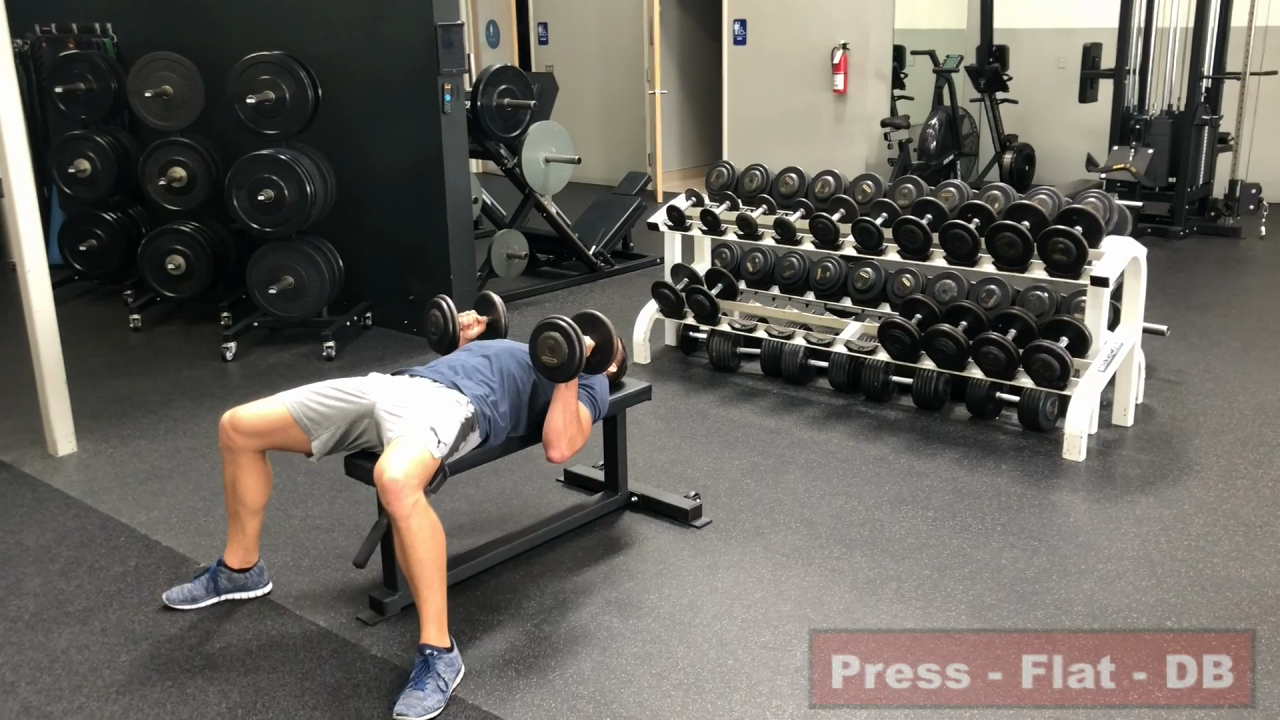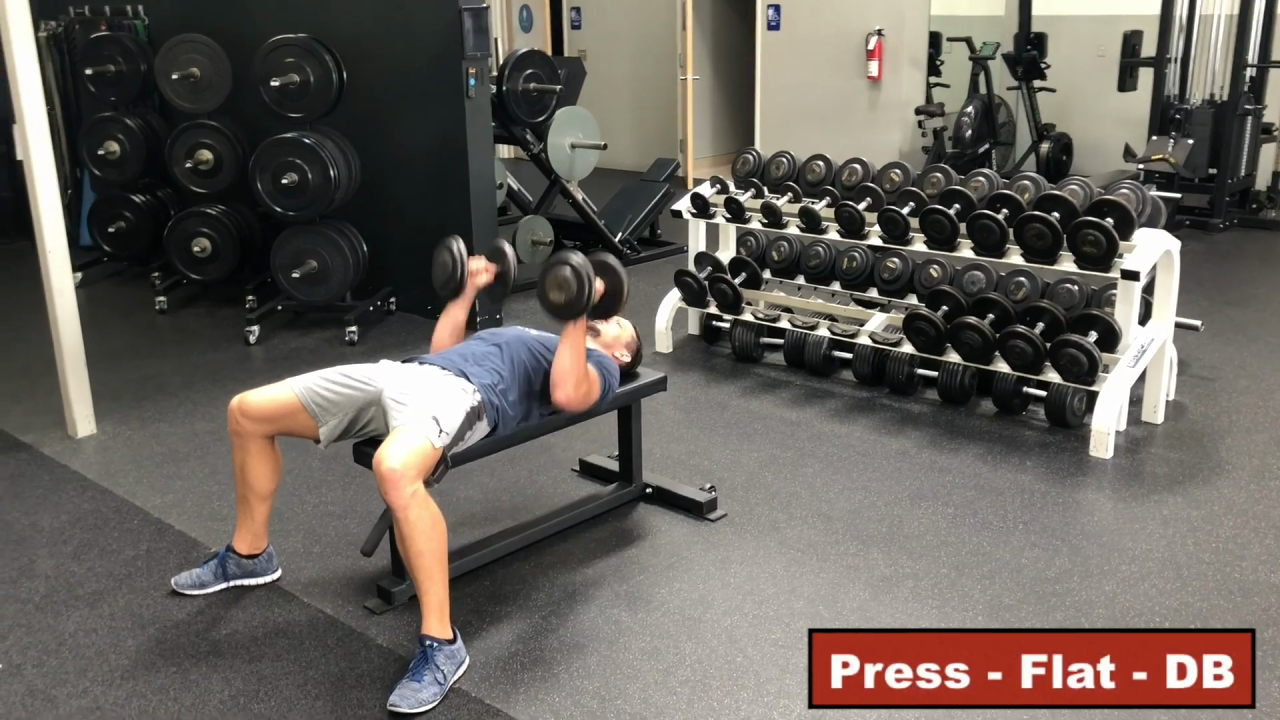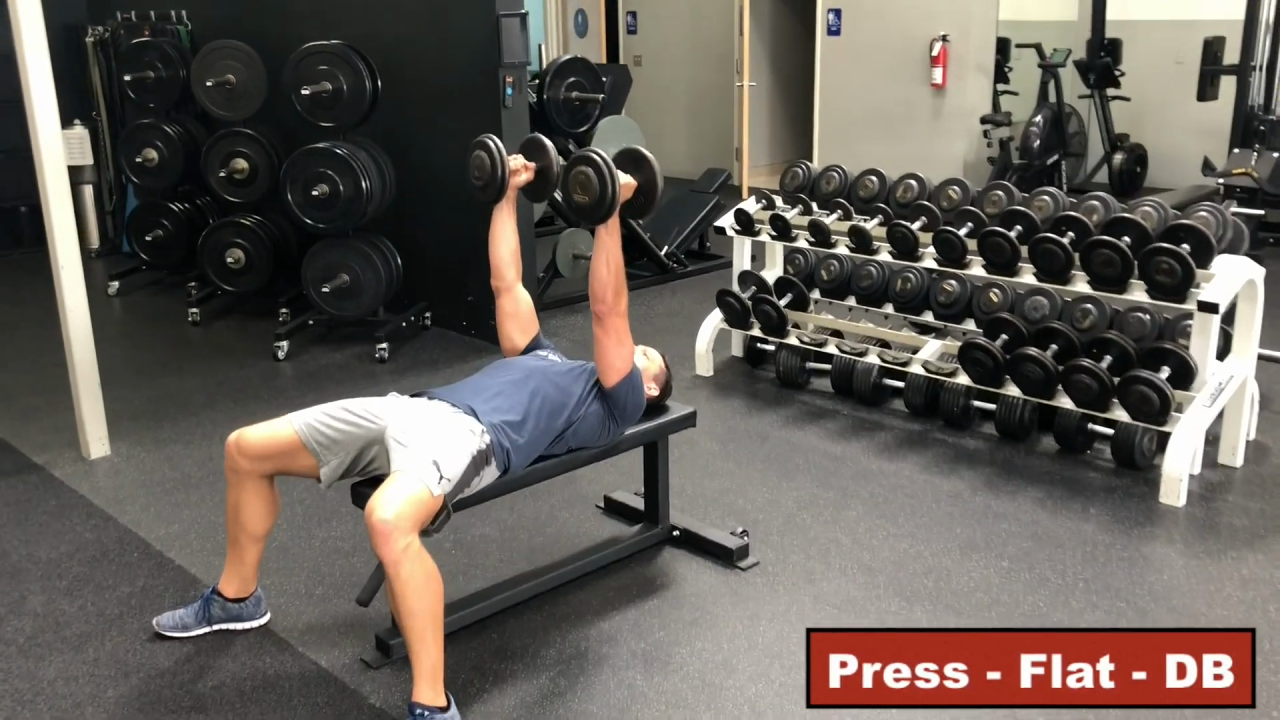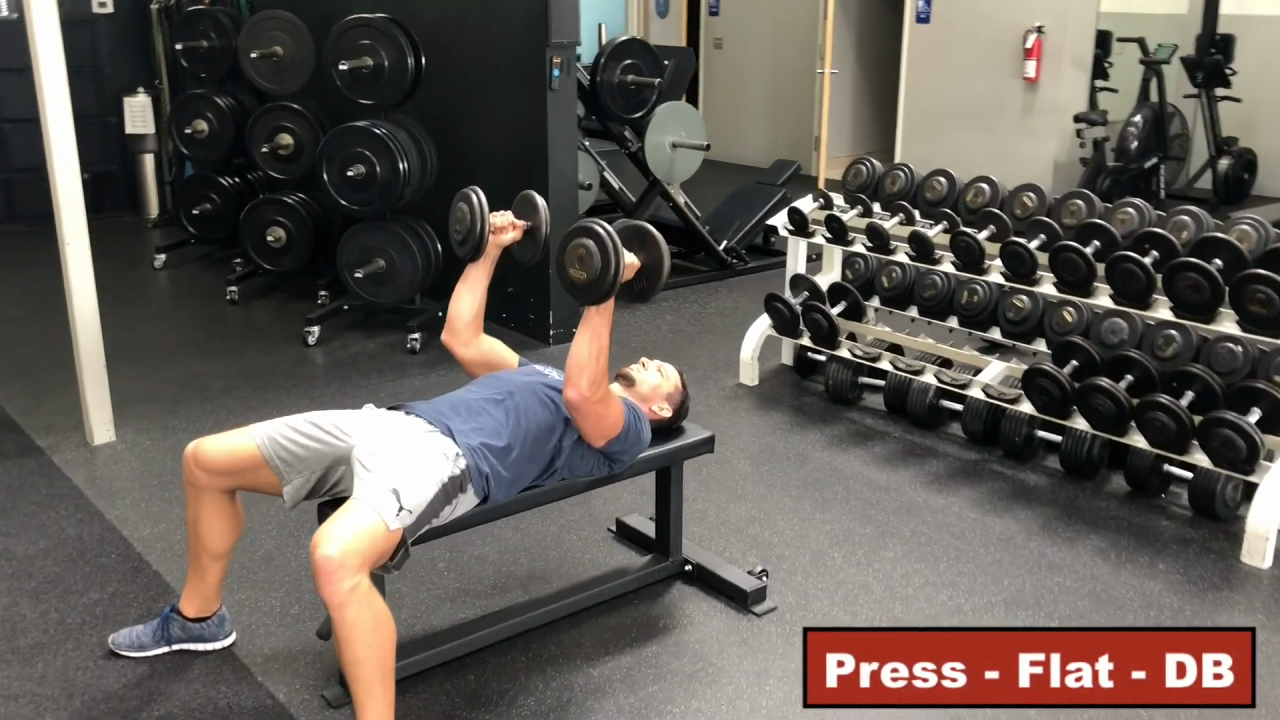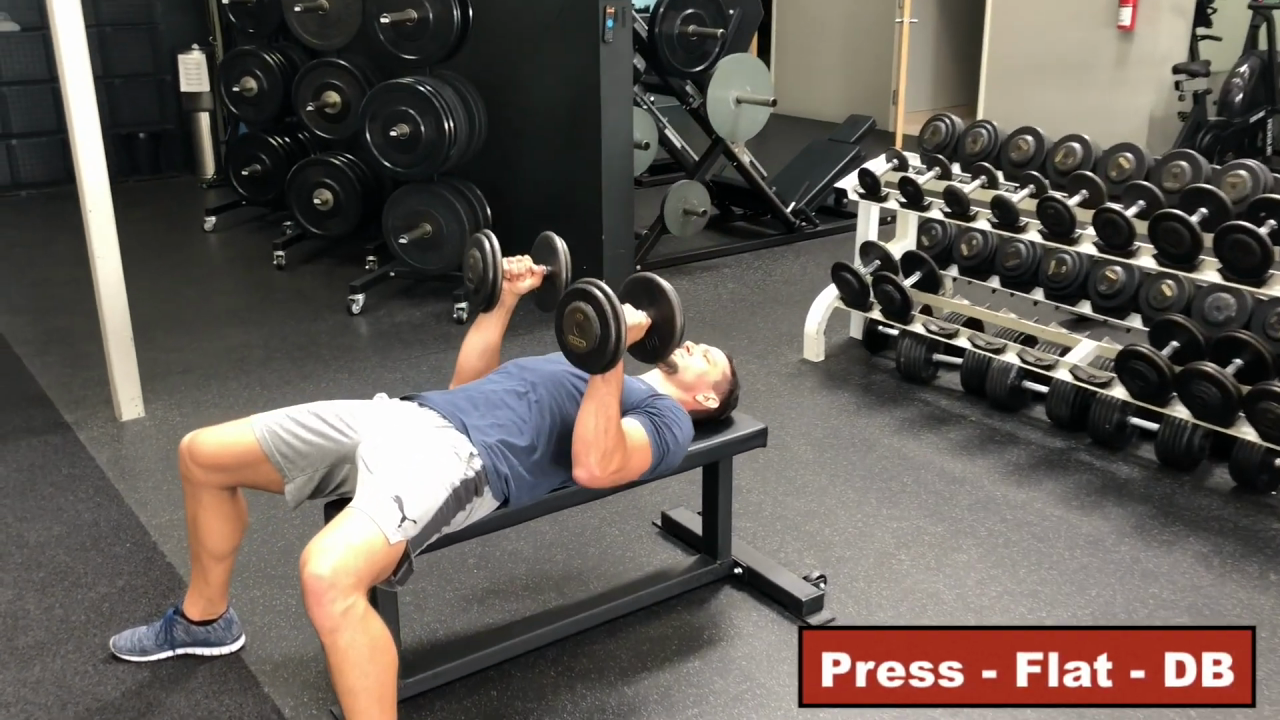
dt=1s
person 1, frame 1
left shoulder: (589, 381)
right shoulder: (528, 350)
left elbow: (558, 448)
right wrist: (462, 340)
left hip: (452, 403)
right hip: (391, 383)
left knee: (397, 482)
right knee: (237, 427)
left ankle: (439, 653)
right ankle: (240, 569)
person 1, frame 2
left shoulder: (600, 372)
right shoulder: (533, 341)
left elbow: (565, 394)
left wrist: (578, 315)
right wrist: (468, 290)
left hip: (464, 394)
right hip: (405, 373)
left knee: (397, 471)
right knee: (248, 412)
left ankle: (441, 643)
right ankle: (250, 554)
person 1, frame 3
left shoulder: (617, 402)
right shoulder: (547, 361)
left elbow: (607, 311)
right elbow: (506, 283)
left wrist: (609, 215)
right wrist: (509, 194)
left hip: (472, 435)
right hip: (410, 408)
left knee: (389, 521)
right knee: (244, 450)
right ankle: (236, 597)
person 1, frame 4
left shoulder: (627, 429)
right shoulder: (545, 375)
left elbow: (581, 395)
right elbow: (460, 336)
left wrist: (604, 295)
right wrist: (491, 250)
left hip: (447, 458)
right hip: (387, 423)
left knee: (335, 558)
right knee: (203, 461)
right ankle: (199, 616)
person 1, frame 5
left shoulder: (668, 419)
right shoulder: (592, 369)
left elbow: (593, 466)
right elbow: (467, 378)
right wrist: (505, 299)
left hip: (459, 456)
right hip: (400, 415)
left knee: (329, 577)
right knee: (200, 455)
right ankle: (204, 619)
